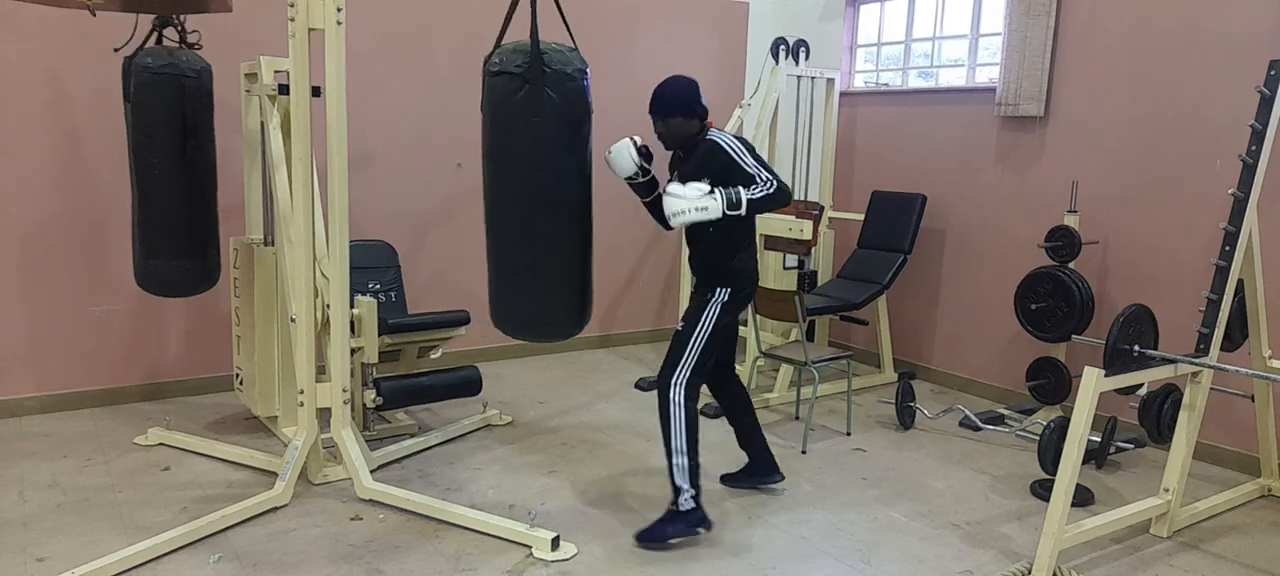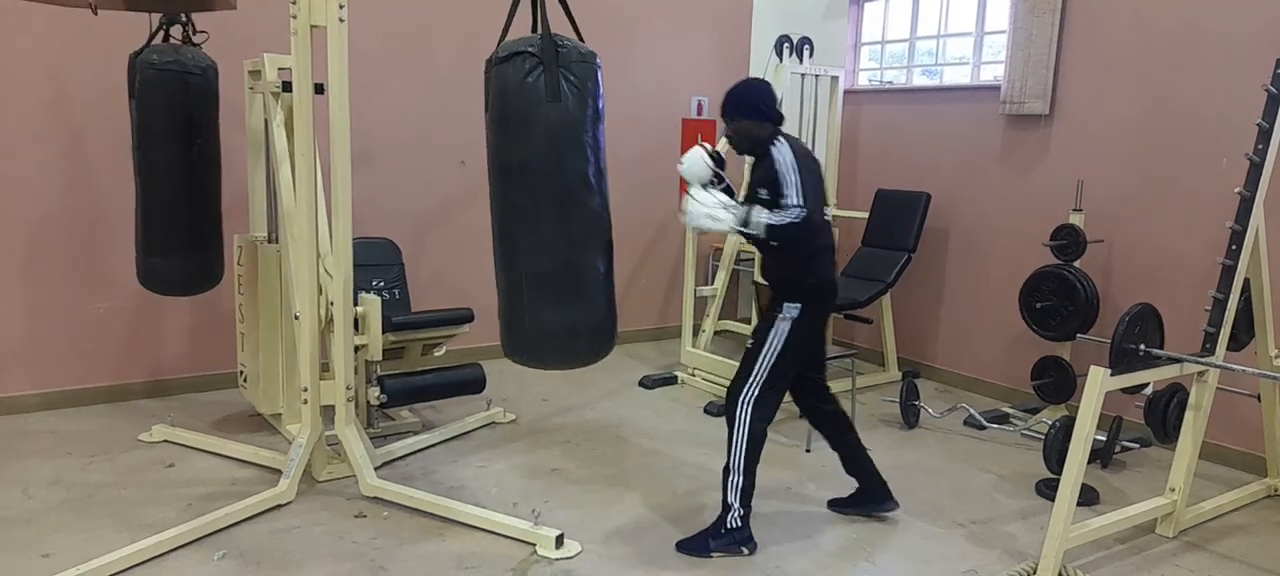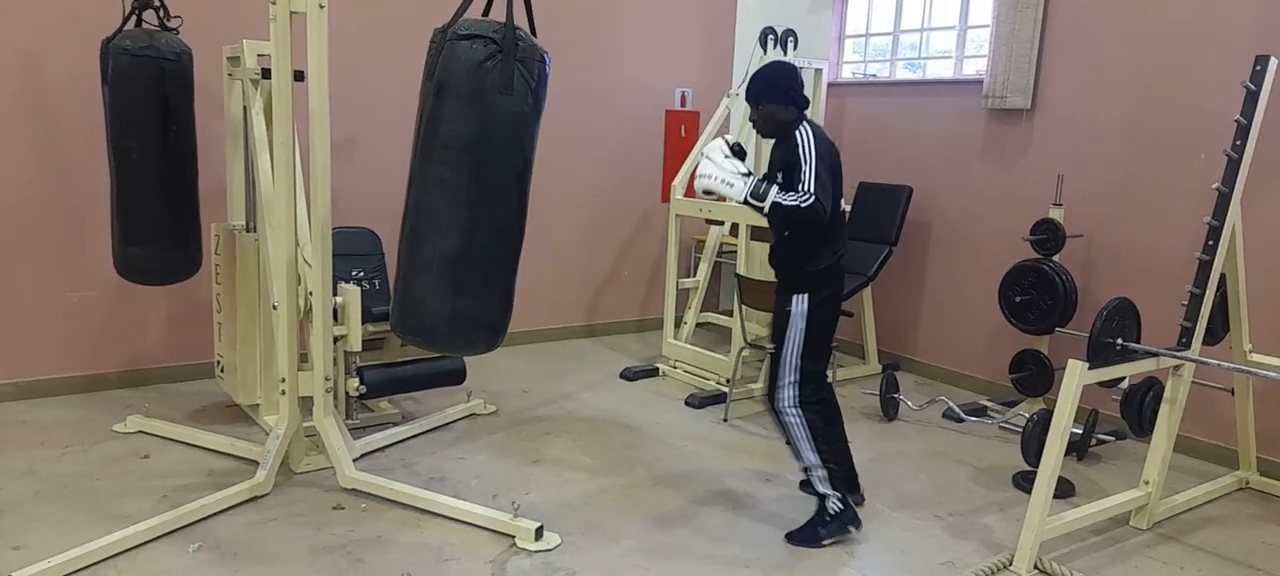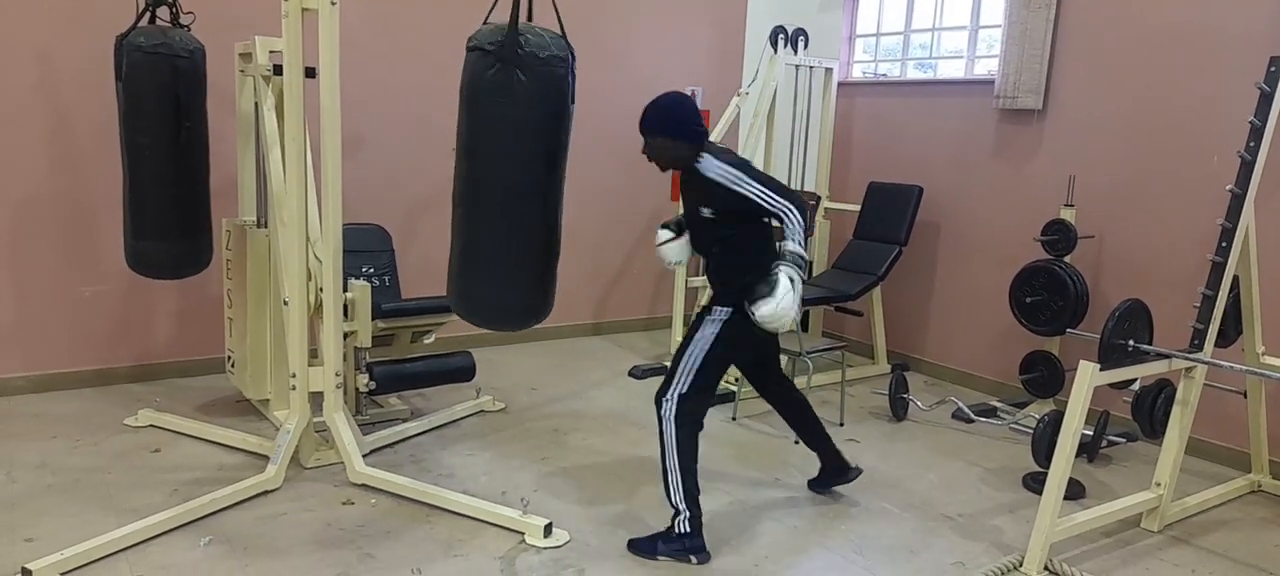
dt=0.7s
person 1, frame 1
left shoulder: (723, 147)
right shoulder: (683, 157)
left elbow: (778, 191)
right elbow: (671, 219)
left wrist: (716, 201)
right wrist: (640, 180)
left hip: (727, 282)
right hip: (715, 280)
left knee: (675, 384)
right knee: (717, 372)
left ankle: (686, 507)
right ankle: (762, 464)
person 1, frame 2
left shoulder: (784, 156)
right shoulder: (769, 159)
left elbow: (798, 221)
right elbow: (763, 225)
left wrist: (729, 214)
right wrist: (715, 184)
left hip: (800, 297)
right hip: (803, 294)
left knee: (748, 400)
right knee: (809, 391)
left ankle: (734, 526)
right ankle: (873, 489)
person 1, frame 3
left shoulder: (807, 141)
right shoulder: (788, 141)
left elbow: (813, 209)
right elbow: (782, 199)
left wrist: (747, 187)
right wrist: (736, 173)
left hip: (810, 285)
right hip: (801, 279)
left knee: (787, 394)
right knee: (810, 382)
left ankle: (836, 509)
right ankle: (842, 481)
person 1, frame 4
left shoulder: (711, 169)
right shoulder: (701, 163)
left elbow: (790, 207)
left wrist: (786, 276)
right wrist: (678, 237)
left hip: (740, 302)
right hip: (750, 293)
left knee: (676, 403)
right knee: (770, 380)
left ankle: (688, 534)
right ankle: (835, 466)
